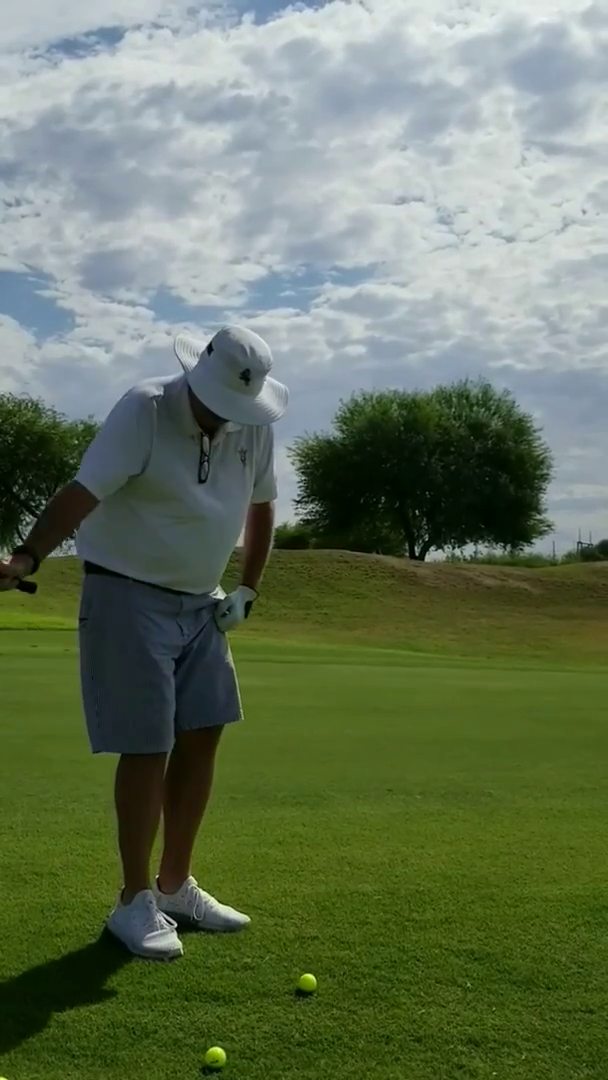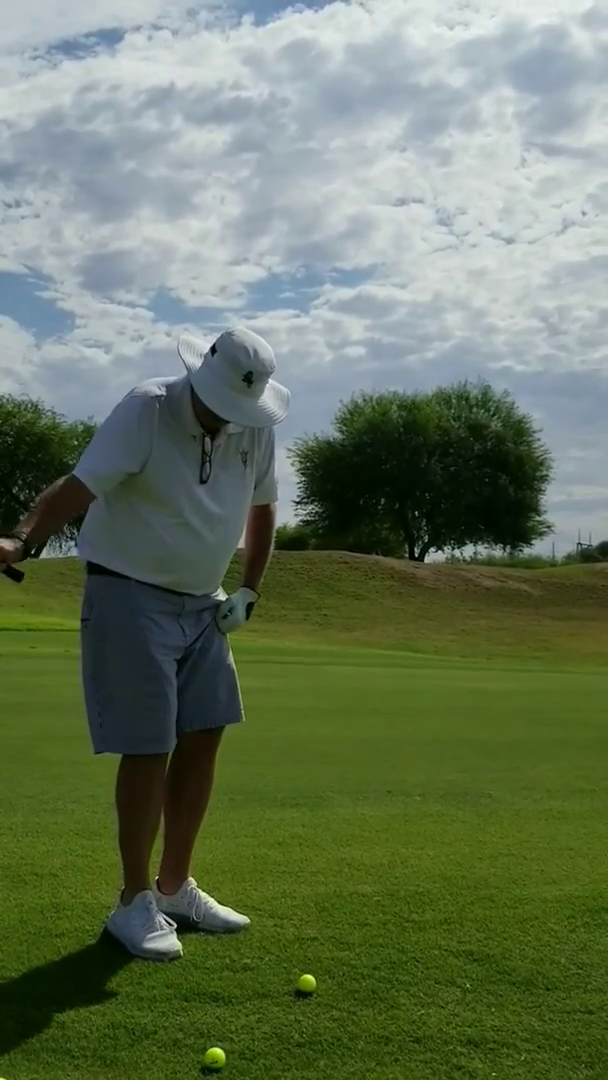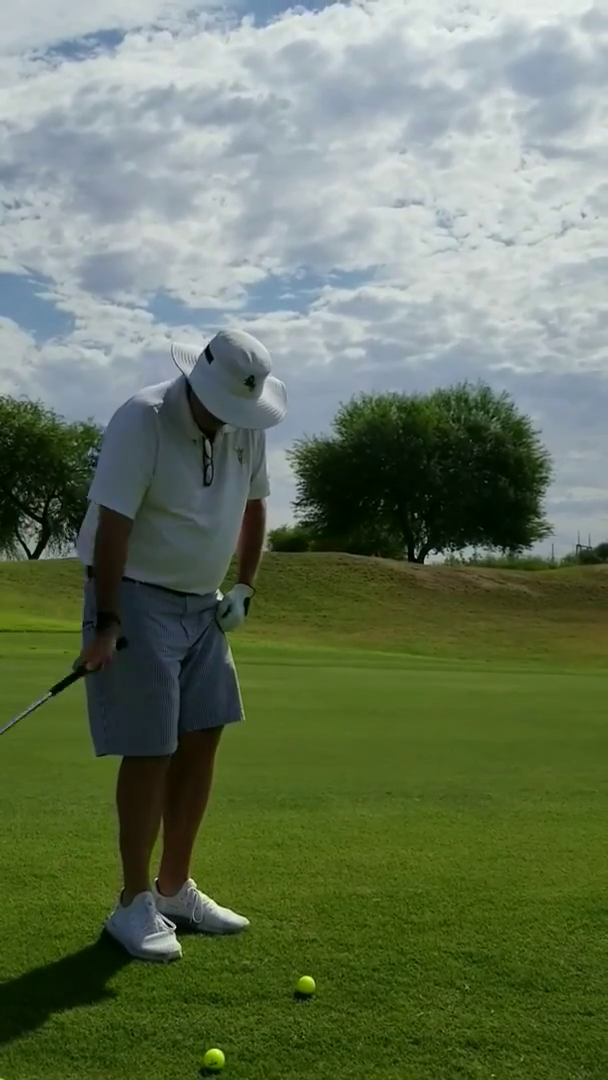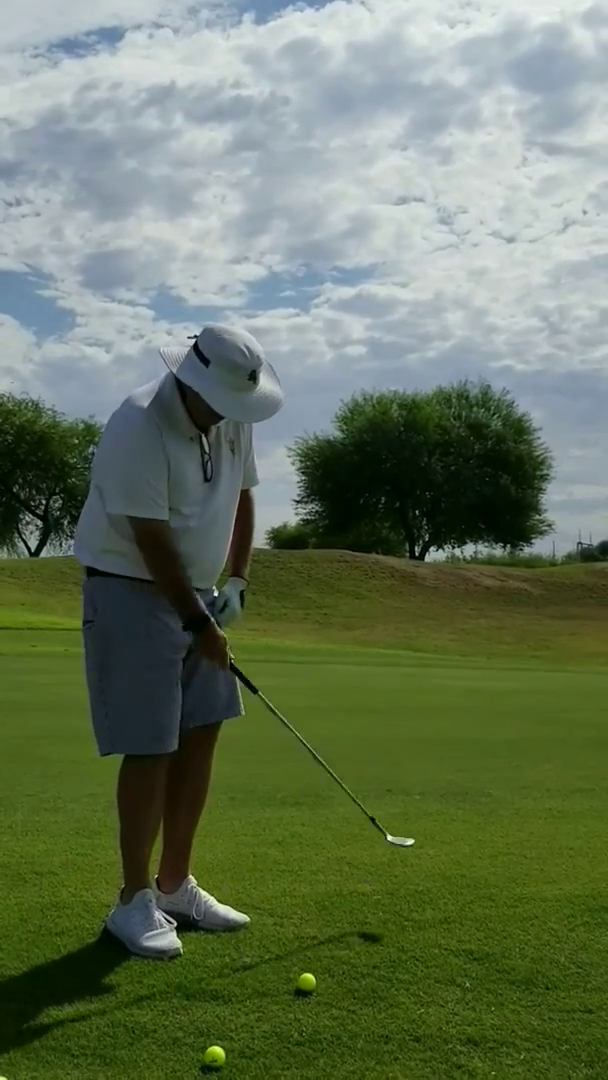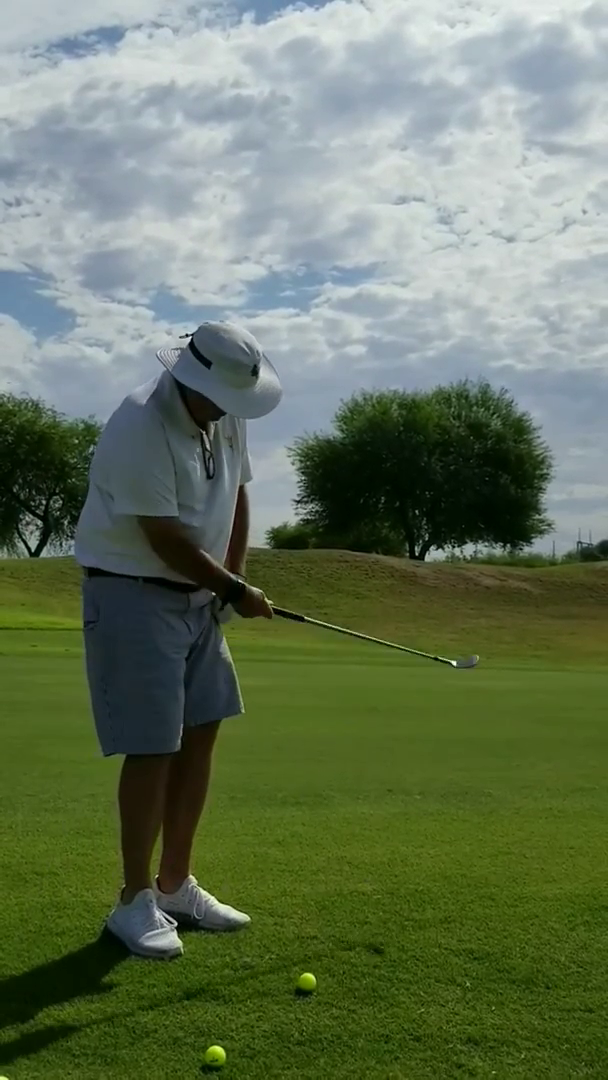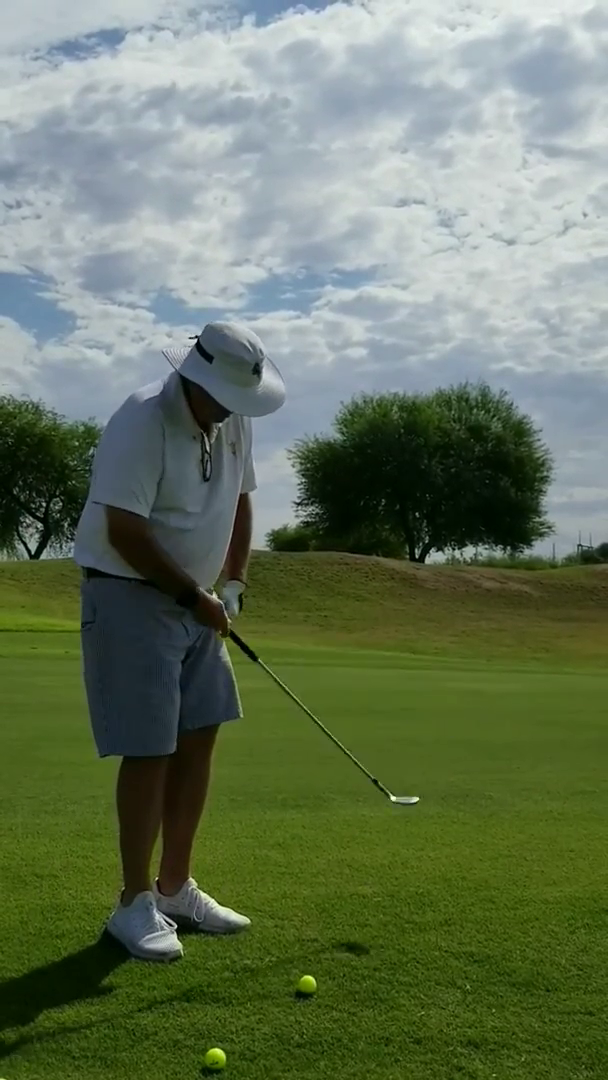
dt=0.3s
person 1, frame 1
left shoulder: (254, 426)
right shoulder: (141, 412)
left elbow: (261, 507)
right elbow: (81, 494)
left wrist: (247, 591)
left hip: (200, 602)
right hip: (128, 595)
left knee: (201, 739)
right knee: (146, 749)
left ankle: (175, 886)
right ankle: (134, 900)
person 1, frame 2
left shoulder: (256, 428)
right shoulder: (143, 411)
left elbow: (262, 509)
right elbow: (79, 487)
left wrist: (249, 592)
left hip: (202, 603)
right hip: (130, 596)
left knee: (202, 740)
right knee: (147, 749)
left ankle: (175, 886)
right ankle: (134, 900)
person 1, frame 3
left shoulder: (247, 427)
right shoulder: (142, 420)
left elbow: (253, 504)
right elbow: (112, 526)
left wrist: (244, 588)
right wrist: (103, 623)
left hip: (202, 602)
right hip: (136, 600)
left knee: (201, 740)
right knee: (150, 752)
left ankle: (176, 888)
right ankle: (133, 903)
person 1, frame 4
left shoulder: (232, 418)
right shoulder: (138, 426)
left elbow: (241, 497)
right elbow: (152, 542)
left wrist: (236, 582)
right wrist: (200, 624)
left hip: (198, 597)
right hip: (131, 595)
left knee: (200, 737)
right knee: (150, 748)
left ankle: (175, 885)
right ankle: (135, 899)
person 1, frame 5
left shoulder: (226, 416)
right shoulder: (139, 426)
left elbow: (235, 496)
right elbow: (167, 539)
left wrist: (233, 578)
right wrist: (237, 591)
left hip: (196, 595)
right hip: (132, 596)
left knee: (199, 737)
right knee: (153, 748)
left ankle: (175, 885)
right ankle: (135, 900)
person 1, frame 6
left shoulder: (233, 421)
right shoulder: (140, 423)
left elbow: (239, 502)
right elbow: (123, 532)
left wrist: (234, 584)
right wrist: (193, 598)
left hip: (195, 602)
right hip: (131, 599)
left knee: (198, 741)
right knee: (149, 751)
left ankle: (176, 888)
right ankle: (135, 903)
